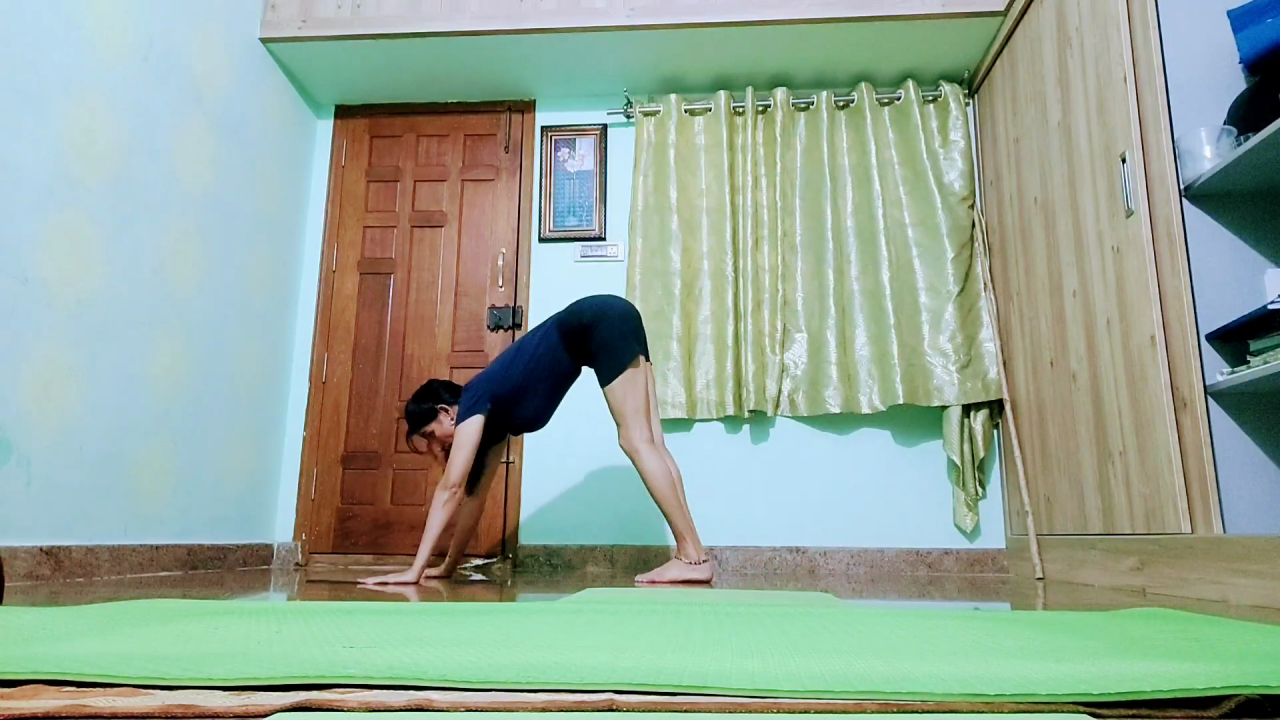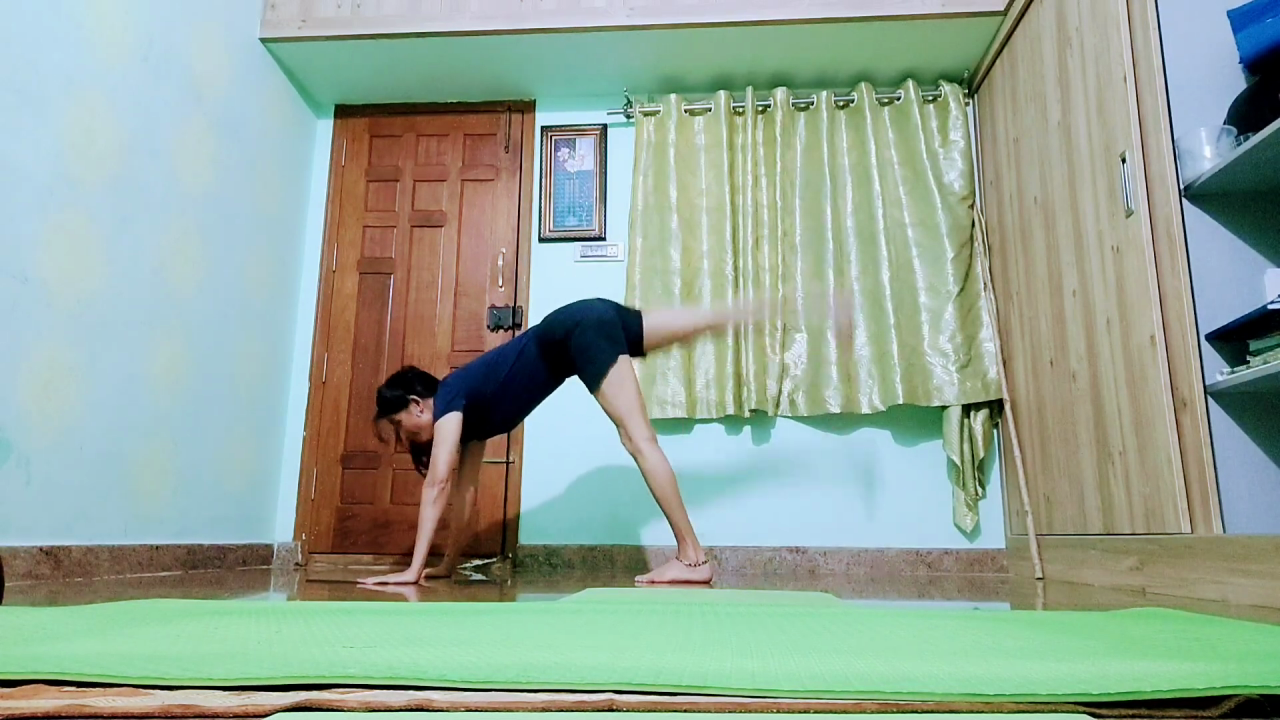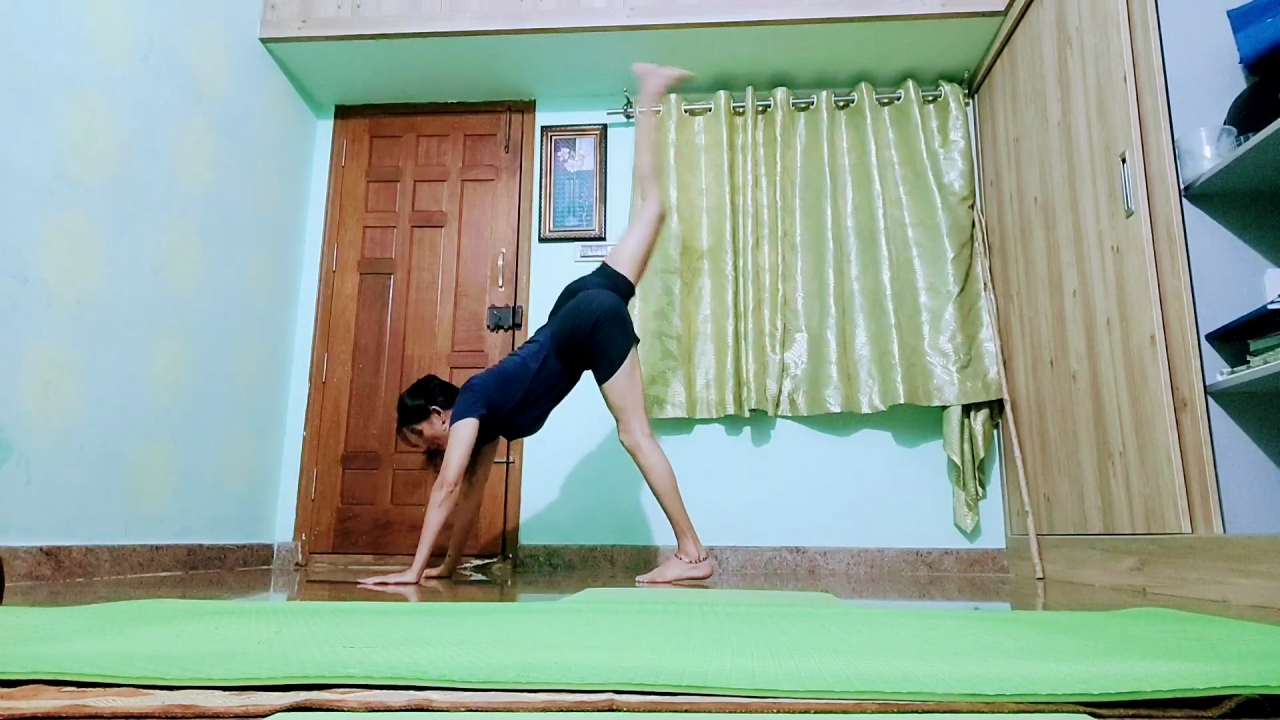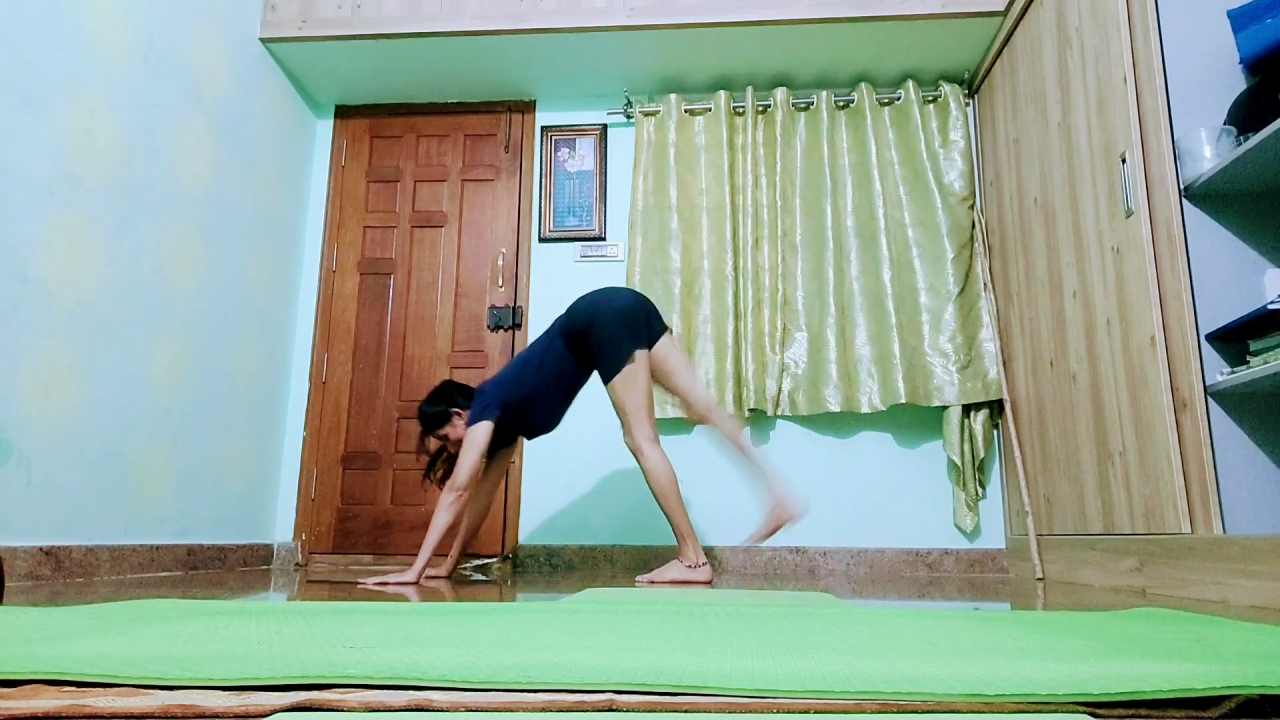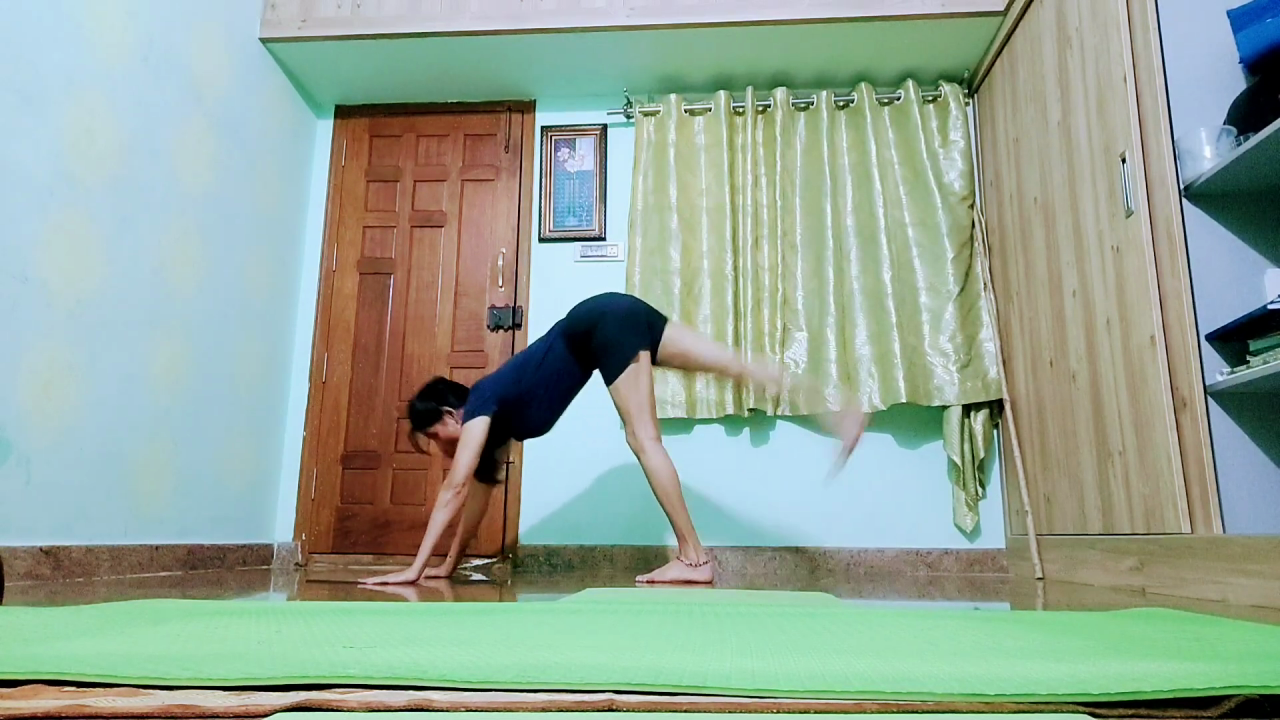
dt=0.4s
person 1, frame 1
left shoulder: (474, 403)
right shoulder: (493, 412)
left elbow: (451, 489)
right elbow: (473, 492)
left wrist: (416, 569)
right wrist: (449, 565)
left hip: (602, 322)
right hip: (604, 323)
left knee: (638, 442)
right knee: (651, 443)
left ankle: (692, 556)
right ankle: (691, 552)
person 1, frame 2
left shoulder: (447, 403)
right shoulder: (466, 414)
left elbow: (438, 484)
right elbow: (464, 489)
left wrist: (413, 569)
right wrist: (448, 562)
left hip: (579, 331)
right hip: (585, 327)
left knee: (638, 438)
right knee: (712, 320)
left ankle: (693, 557)
person 1, frame 3
left shoulder: (463, 412)
right shoulder: (478, 409)
left elbow: (444, 487)
right elbow: (469, 489)
left wrist: (411, 571)
right wrist: (447, 563)
left hip: (596, 323)
right hip: (583, 312)
left knee: (636, 437)
right knee: (649, 209)
left ankle: (692, 556)
person 1, frame 4
left shoulder: (484, 409)
right shoulder: (518, 412)
left elbow: (457, 490)
right elbow: (482, 494)
left wrist: (417, 570)
right wrist: (451, 564)
left hip: (604, 320)
right hip: (617, 312)
left knee: (641, 440)
right knee: (701, 406)
left ankle: (693, 558)
right ankle: (776, 493)
person 1, frame 5
left shoulder: (480, 406)
right shoulder: (494, 413)
left elbow: (455, 486)
right elbow: (478, 486)
left wrist: (416, 567)
right wrist: (450, 562)
left hip: (607, 322)
right hip: (607, 317)
left knee: (643, 437)
right knee: (730, 364)
left ankle: (692, 556)
right ankle: (838, 416)
